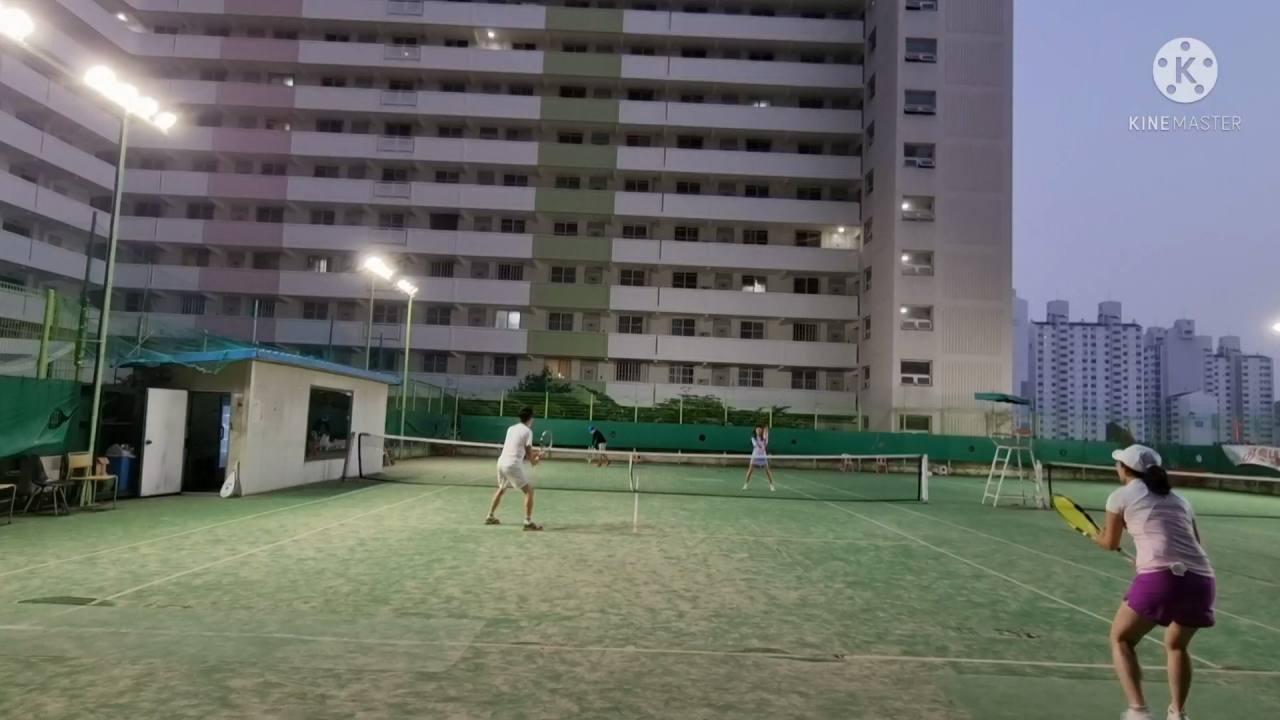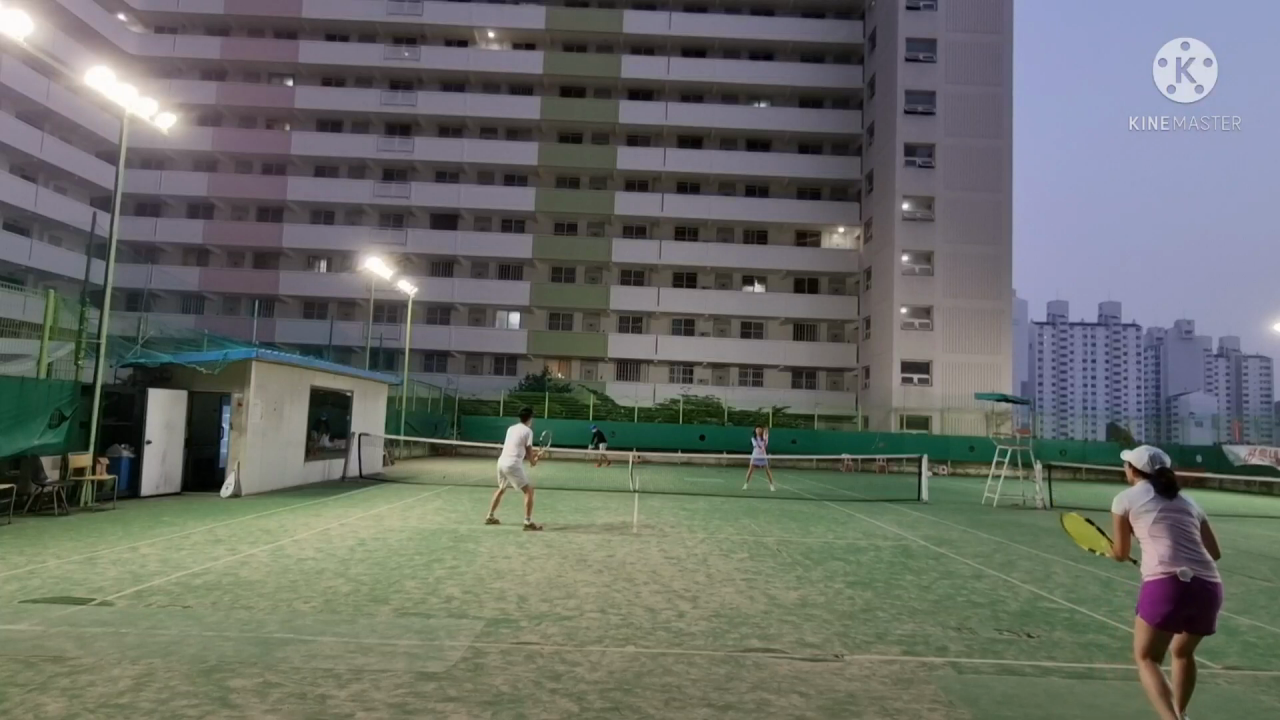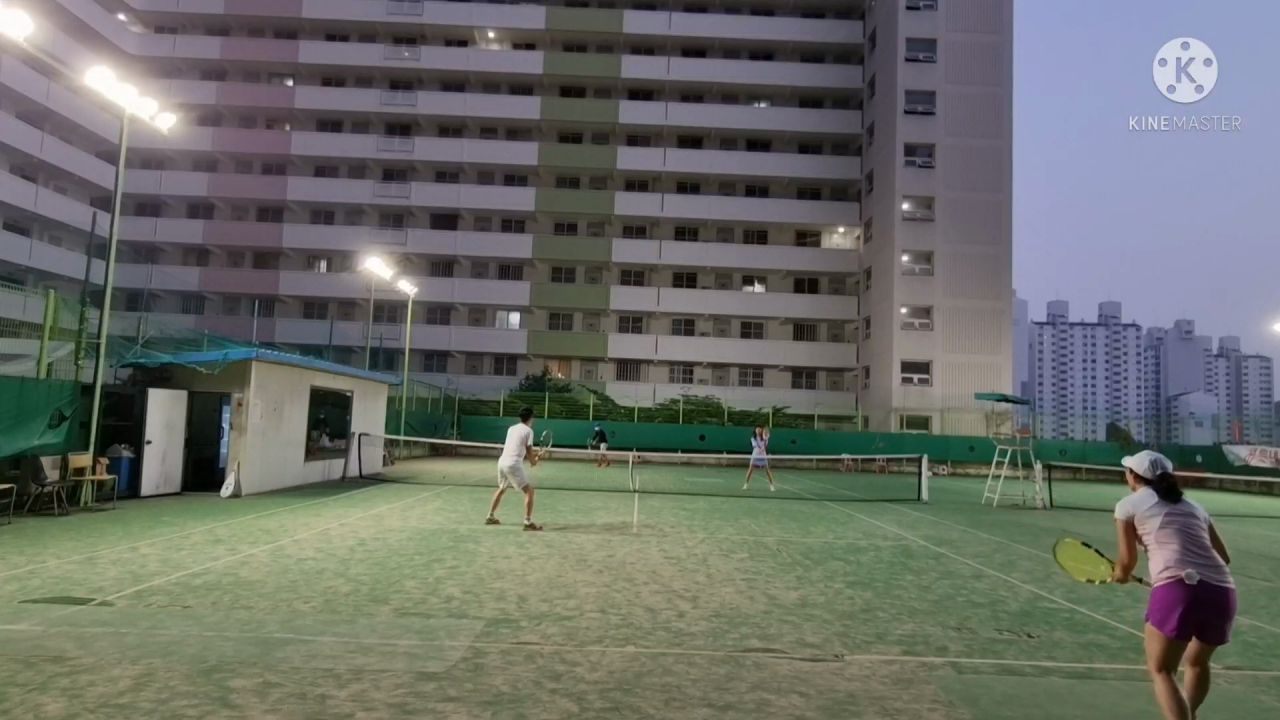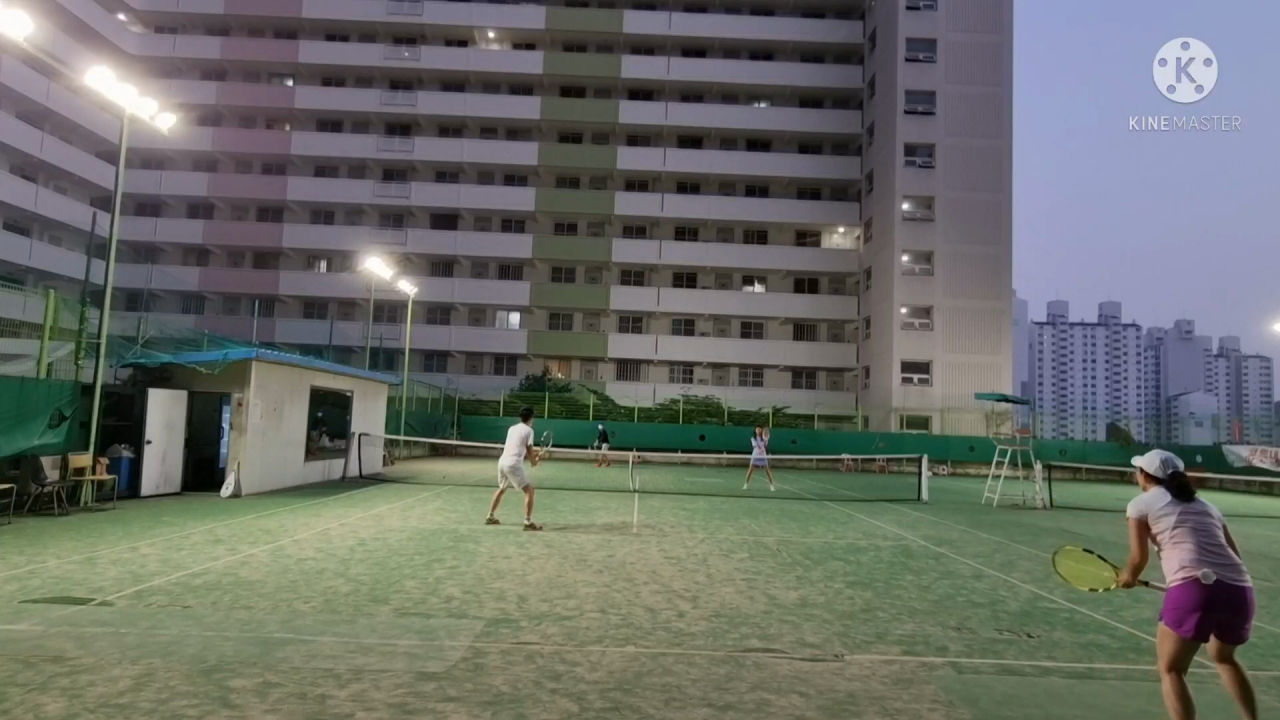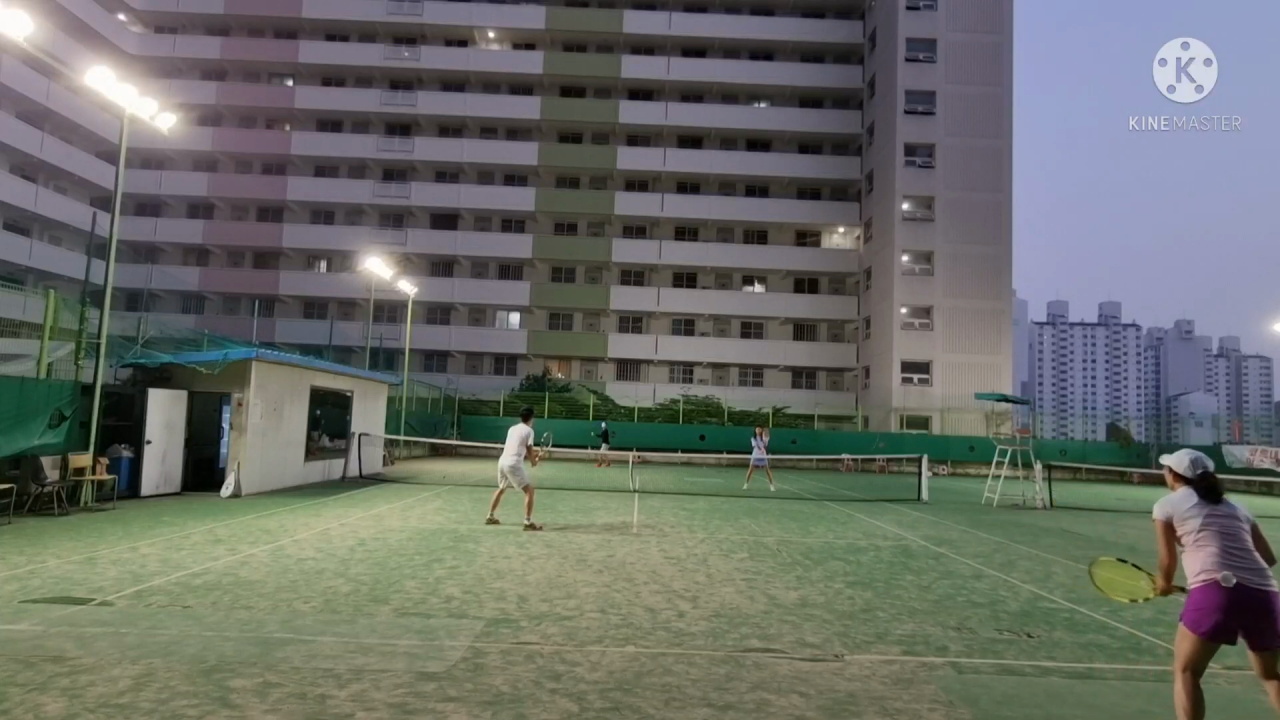
dt=0.2s
person 1, frame 1
left shoulder: (1121, 496)
right shoulder: (1178, 500)
left elbow: (1111, 543)
left wrist: (1097, 536)
left hip: (1161, 578)
right hip: (1202, 580)
left knee: (1120, 640)
right knee: (1175, 645)
person 1, frame 2
left shoulder: (1126, 498)
right shoulder: (1188, 502)
left elbow: (1121, 551)
right elbow: (1214, 552)
left wrist: (1113, 552)
left hip: (1167, 584)
right hip: (1209, 587)
left knee: (1146, 659)
right knee: (1182, 652)
person 1, frame 3
left shoulder: (1129, 505)
right shoulder: (1193, 507)
left elbow: (1128, 561)
right elbow: (1223, 556)
left wrist: (1120, 574)
left hip: (1176, 591)
right hip: (1223, 593)
left knee: (1161, 670)
right knee: (1197, 661)
person 1, frame 4
left shoulder: (1141, 504)
right shoulder: (1206, 506)
left elbow: (1139, 559)
left wrist: (1127, 577)
left hip: (1193, 592)
right hip: (1240, 592)
left knee: (1170, 671)
right knee: (1223, 658)
person 1, frame 5
left shoulder: (1167, 505)
right shoulder: (1235, 508)
left elbow: (1168, 561)
left wrist: (1163, 584)
left hip: (1214, 594)
left knee: (1185, 672)
